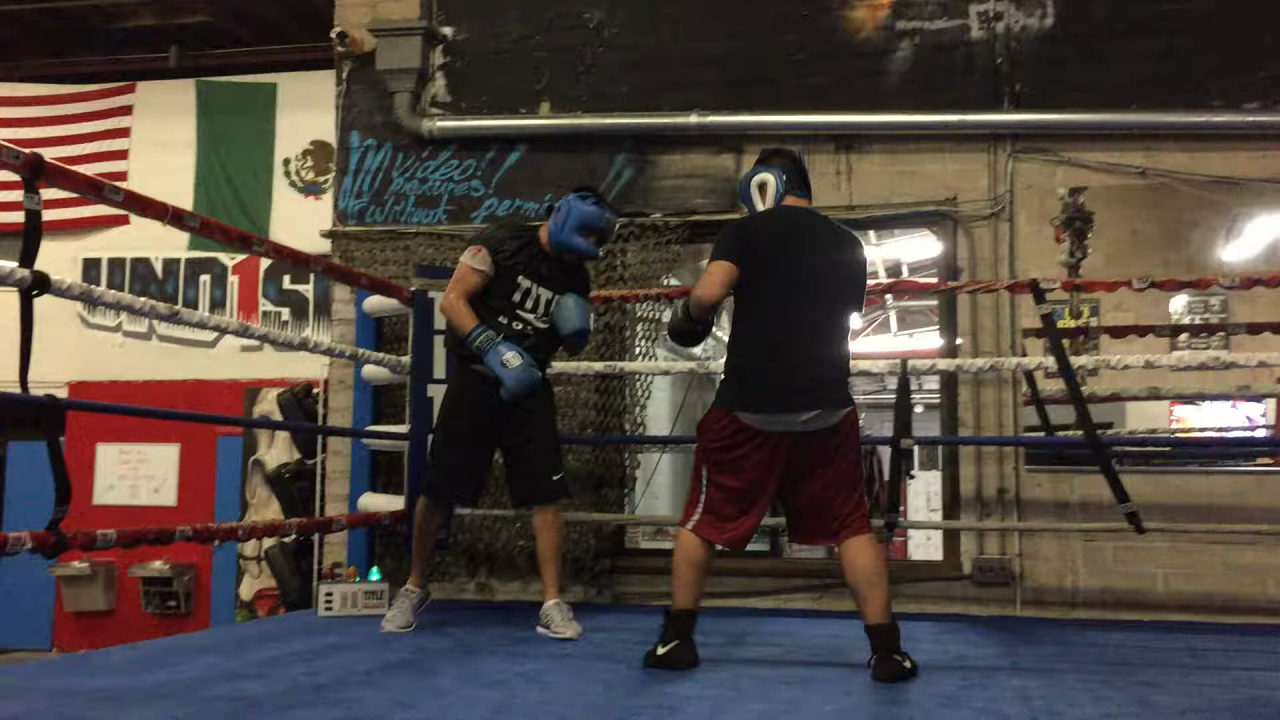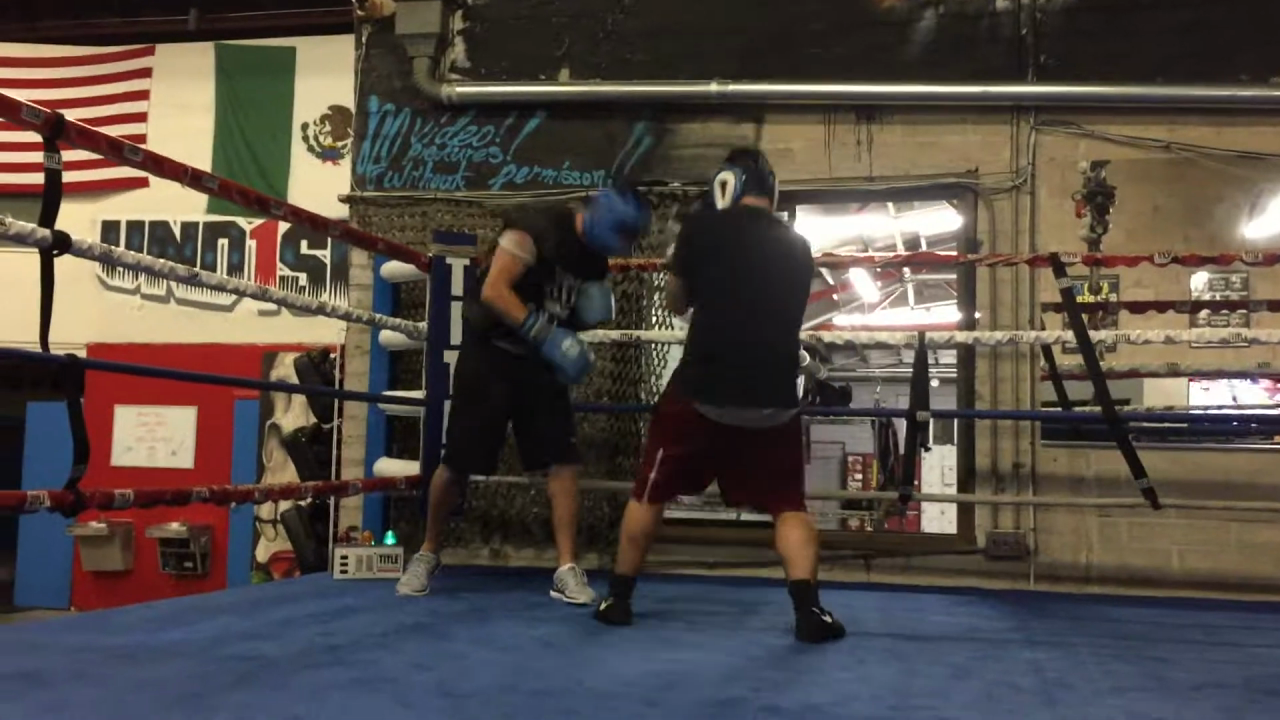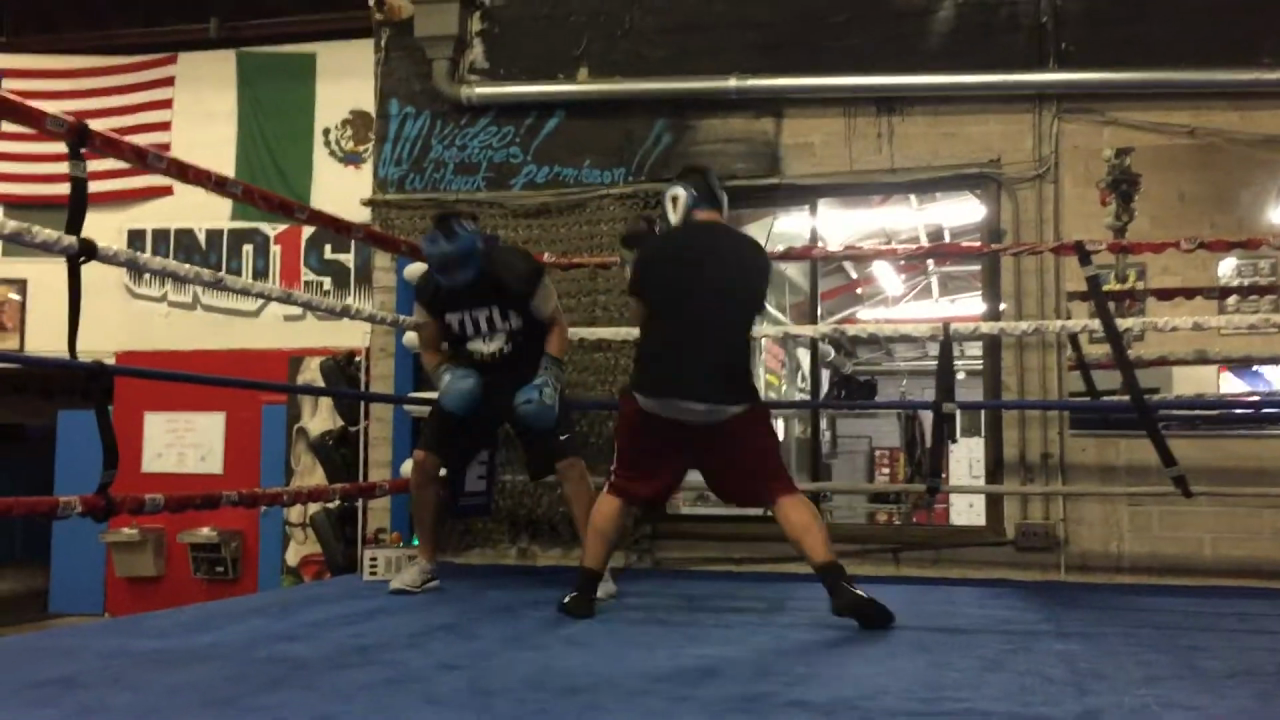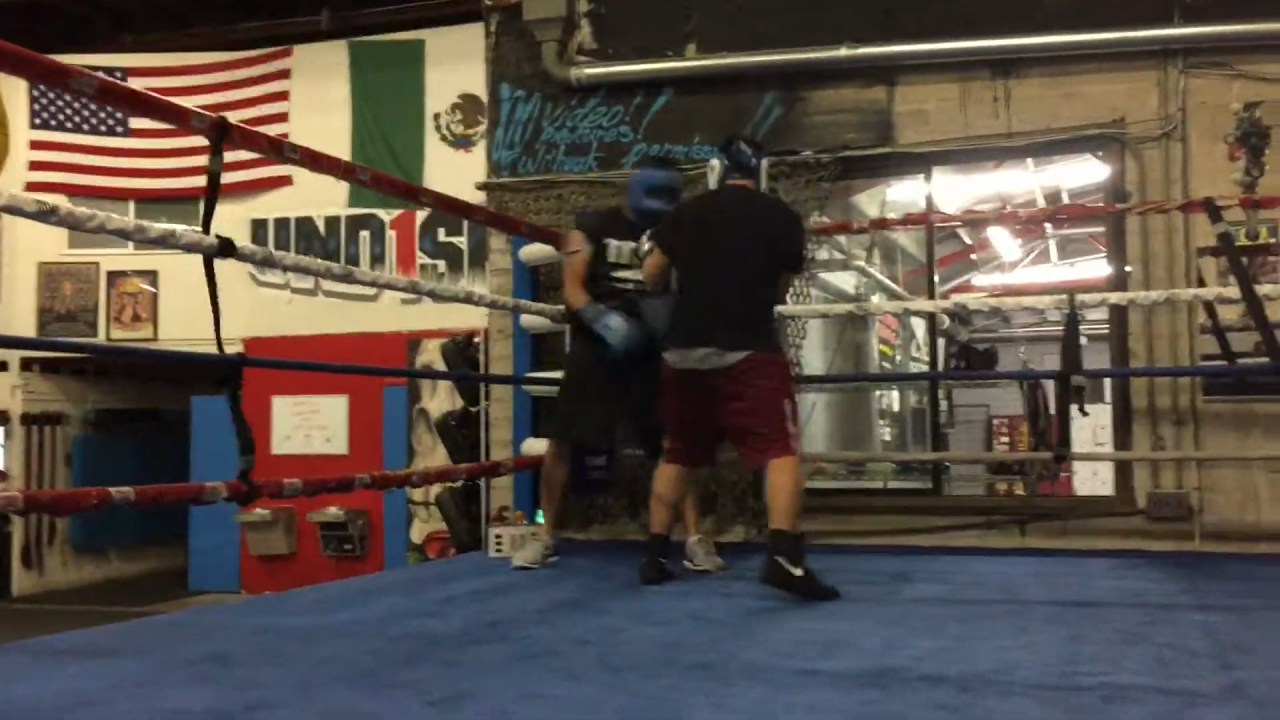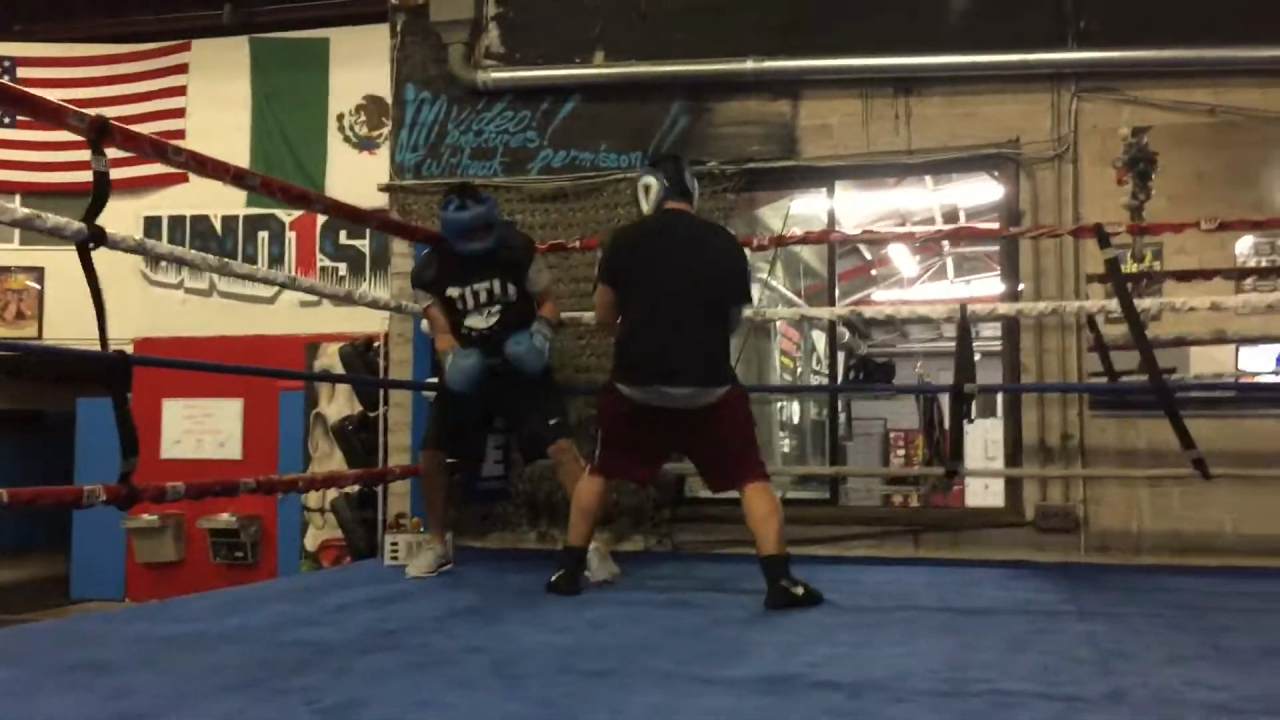
dt=1s
person 1, frame 1
left shoulder: (747, 231)
right shoulder: (847, 244)
left elbow: (709, 293)
left wrist: (687, 314)
left hip: (748, 407)
right hip: (826, 408)
left knee: (701, 520)
right knee: (850, 525)
left ankle: (677, 638)
right ankle: (886, 649)
person 1, frame 2
left shoulder: (703, 230)
right shoulder: (798, 247)
left elbow: (680, 299)
left hip: (702, 394)
right hip: (774, 401)
left knee: (650, 493)
right knee: (788, 506)
left ankle: (618, 597)
right ankle: (807, 608)
person 1, frame 3
left shoulder: (658, 246)
right shoulder: (753, 255)
left hip: (655, 397)
right hip: (730, 403)
left knee: (621, 489)
right knee: (781, 492)
left ankle: (583, 592)
right ankle: (842, 590)
person 1, frame 4
left shoulder: (684, 215)
right shoulder: (782, 217)
left elbow: (651, 275)
right elbow: (782, 287)
left wrist: (654, 243)
left hip: (684, 352)
right hip: (747, 351)
left knee: (677, 457)
right knee: (780, 451)
left ankle: (655, 557)
right ankle: (784, 555)
person 1, frame 5
left shoulder: (627, 240)
right shoulder: (725, 244)
left elbow: (604, 317)
right elbow: (733, 319)
left hip: (636, 385)
right hip: (708, 385)
left knee: (599, 470)
right knee: (751, 478)
left ankle: (569, 569)
right ankle: (781, 580)
person 2, frame 1
left shoulder: (574, 278)
right shoulder: (500, 243)
left elbow: (571, 347)
right elbow: (451, 301)
left wrist: (576, 331)
right wrist: (493, 349)
left hip: (529, 389)
right hip: (475, 380)
left knee: (546, 495)
right knee: (437, 491)
left ankle: (552, 604)
right ankle: (414, 588)
person 2, frame 2
left shoulder: (591, 255)
right shoulder: (535, 229)
right elbow: (493, 291)
left wrist: (592, 309)
right wrist: (547, 336)
left hip: (539, 357)
right hip: (490, 354)
left knee: (562, 461)
right knee: (458, 462)
left ankle: (567, 570)
right ankle: (427, 555)
person 2, frame 3
left shoulder: (520, 272)
right shoulder: (429, 290)
left elbow: (555, 326)
right elbow: (428, 347)
left wrist: (549, 378)
right wrist: (444, 377)
left hip: (525, 382)
right hip: (466, 386)
left knee: (567, 463)
right knee: (424, 462)
right ankle: (425, 564)
person 2, frame 4
right shoulder: (593, 227)
right elbow: (572, 288)
left wrist: (663, 310)
right wrist: (602, 318)
left hip: (650, 347)
right hip: (597, 345)
right knee: (563, 442)
left ankle: (696, 539)
right ankle: (544, 537)
person 2, frame 5
left shoulder: (519, 249)
right shoulder: (430, 271)
left elbow: (546, 302)
right elbow: (441, 332)
left wrist: (540, 335)
right wrist: (454, 362)
left hip: (521, 366)
right hip: (469, 372)
left knee: (561, 447)
right knee: (432, 458)
left ankle: (591, 545)
right ankle: (439, 545)
